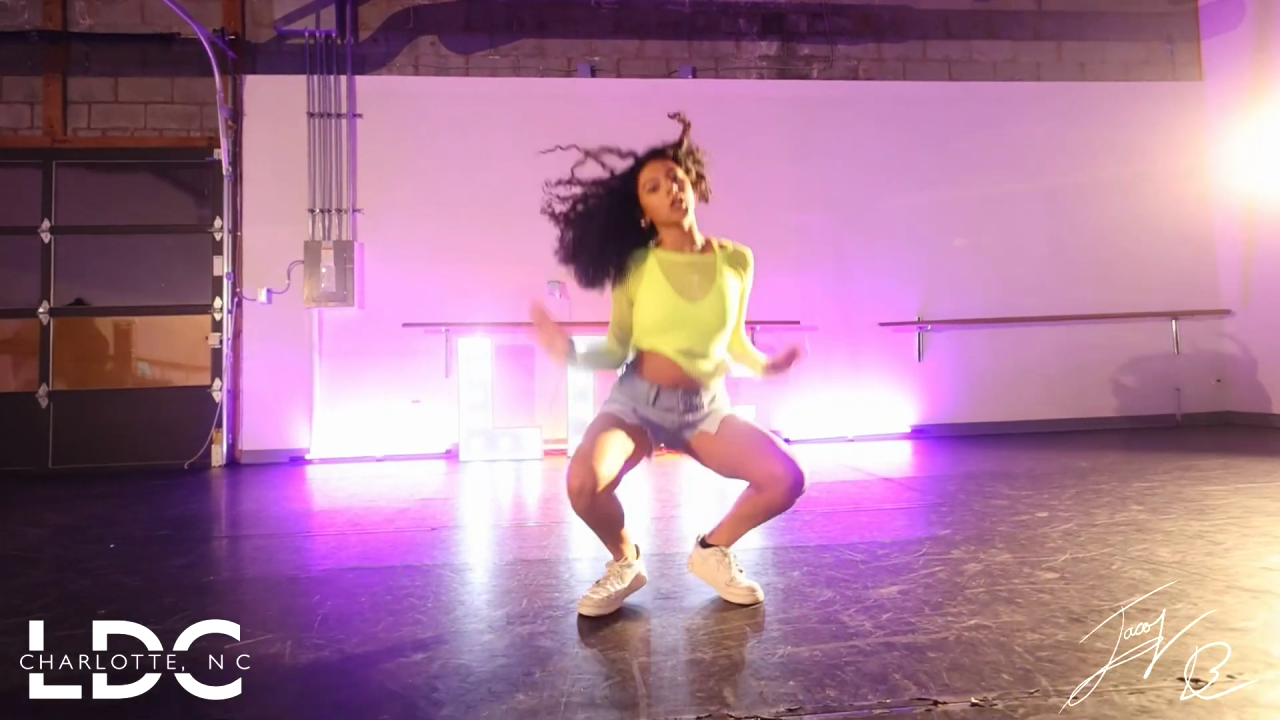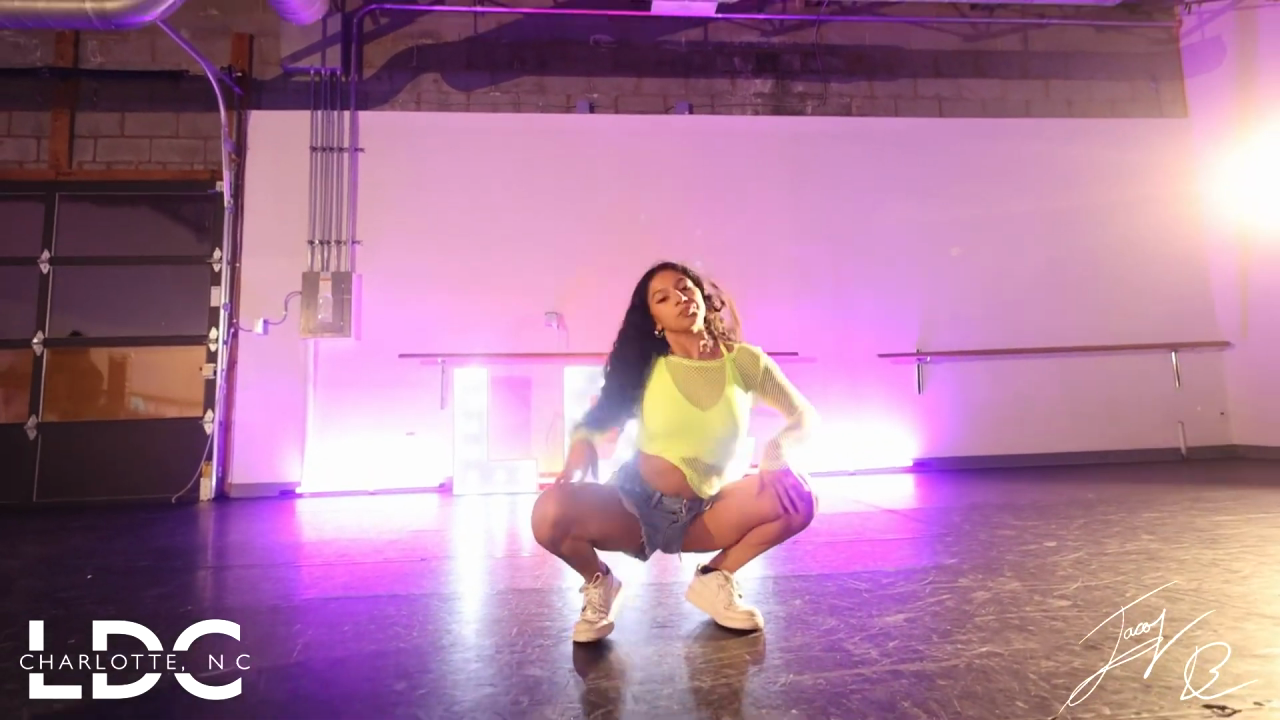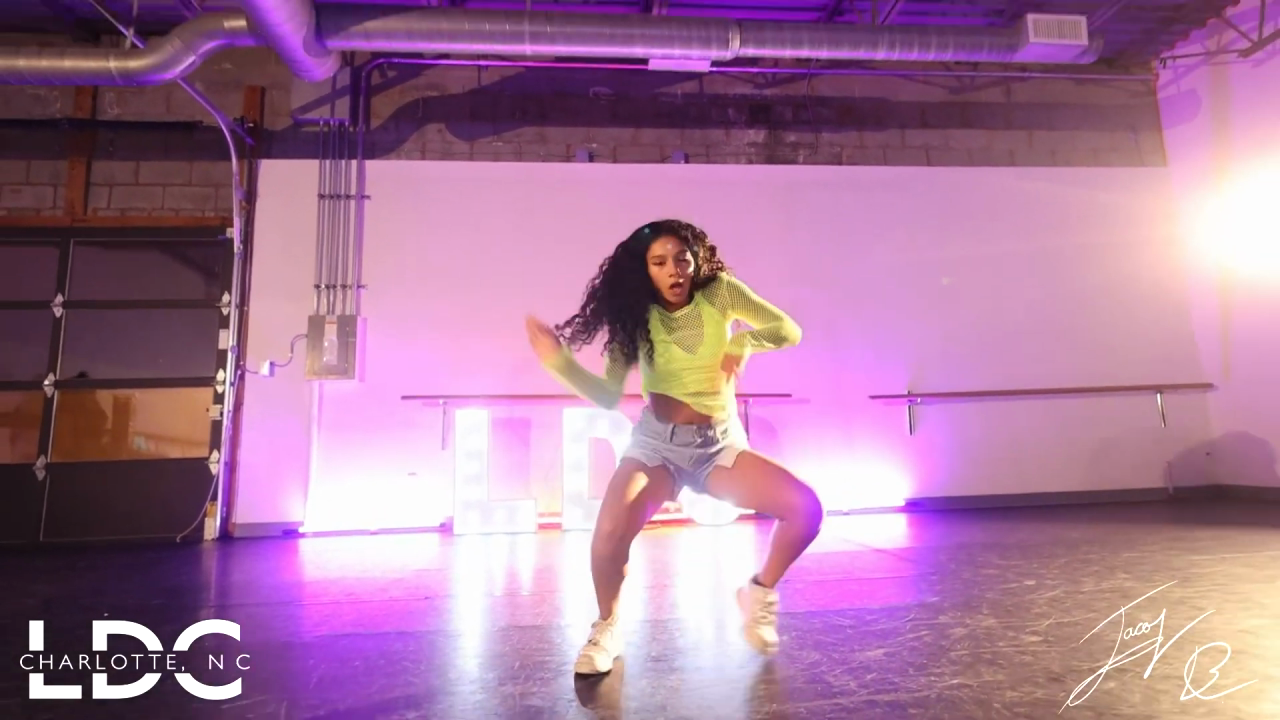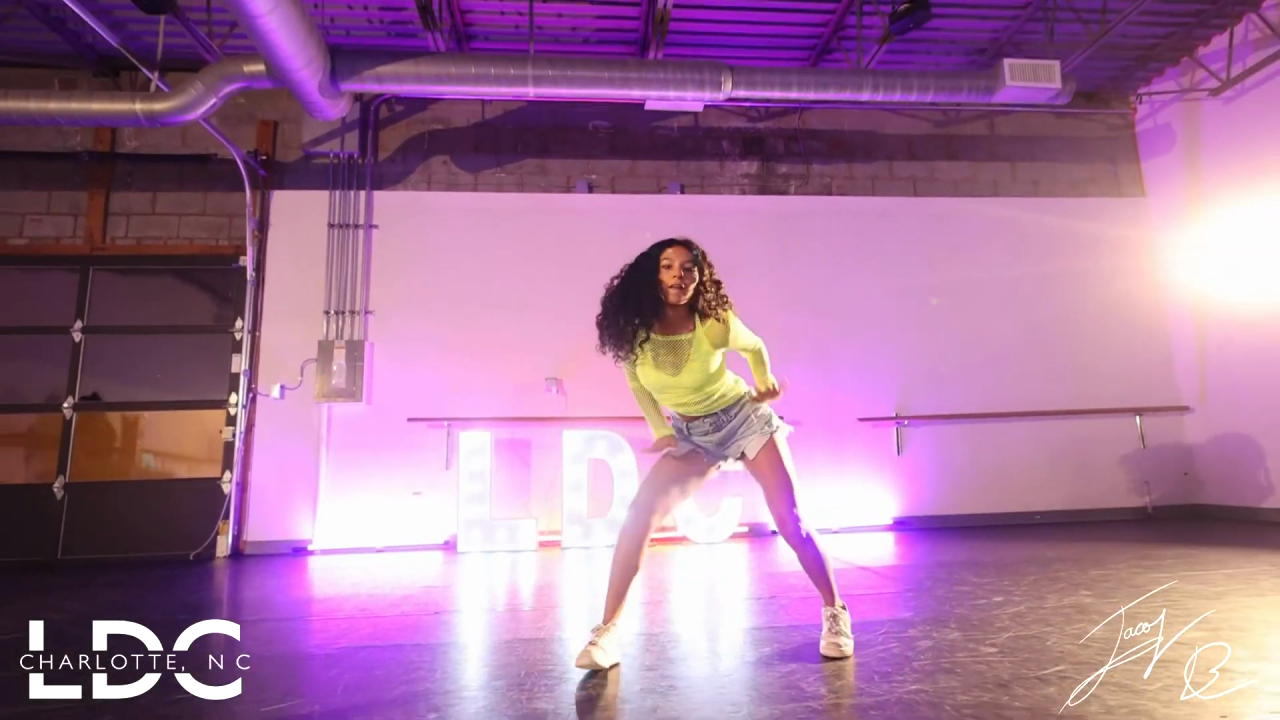
dt=0.2s
person 1, frame 1
left shoulder: (736, 261)
right shoulder: (634, 268)
left elbow: (734, 342)
right elbow: (618, 350)
left wrist: (765, 365)
right wrist: (572, 353)
left hip: (704, 409)
right hip: (637, 404)
left knee: (787, 478)
right knee: (583, 483)
left ankle: (712, 551)
right ankle: (624, 561)
person 1, frame 2
left shoulder: (745, 362)
right shoulder: (646, 369)
left elbow: (802, 417)
right elbow: (600, 420)
left wrist: (777, 448)
right wrist: (581, 443)
left hip: (703, 508)
right hip: (636, 502)
left knee: (796, 500)
right knee: (549, 513)
left ankle: (713, 578)
right ankle: (600, 583)
person 1, frame 3
left shoulder: (720, 291)
right shoulder: (637, 319)
left elbow: (791, 333)
right elbow: (607, 396)
left wrist: (747, 338)
right wrist: (556, 358)
left hip: (720, 447)
right hip: (657, 446)
left knee: (805, 507)
right knee: (609, 533)
left ankle: (759, 593)
right ankle: (606, 626)
person 1, frame 4
left shoulder: (715, 324)
right shoulder: (635, 328)
left elbow: (755, 347)
right elbow: (636, 386)
left wrist: (764, 384)
right wrist: (661, 427)
left hip: (744, 420)
right hip: (687, 435)
left knee: (790, 523)
right knee: (637, 521)
left ankle: (834, 612)
right ankle: (607, 630)
